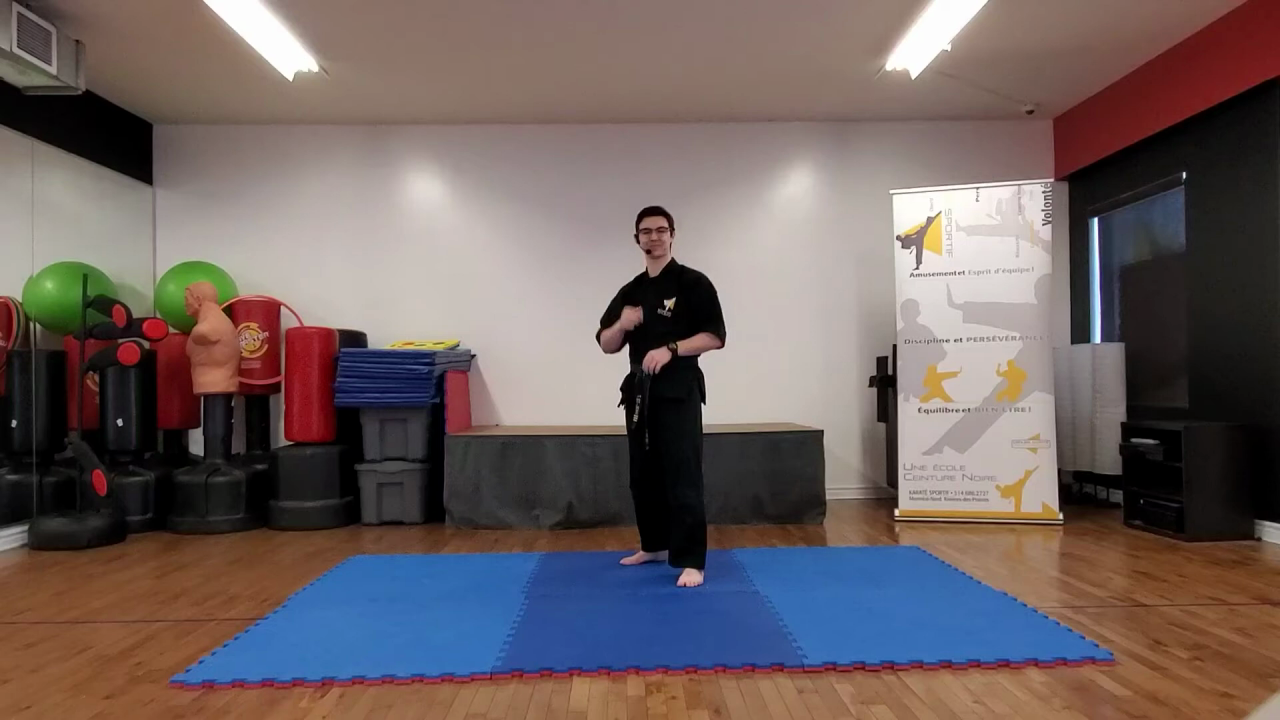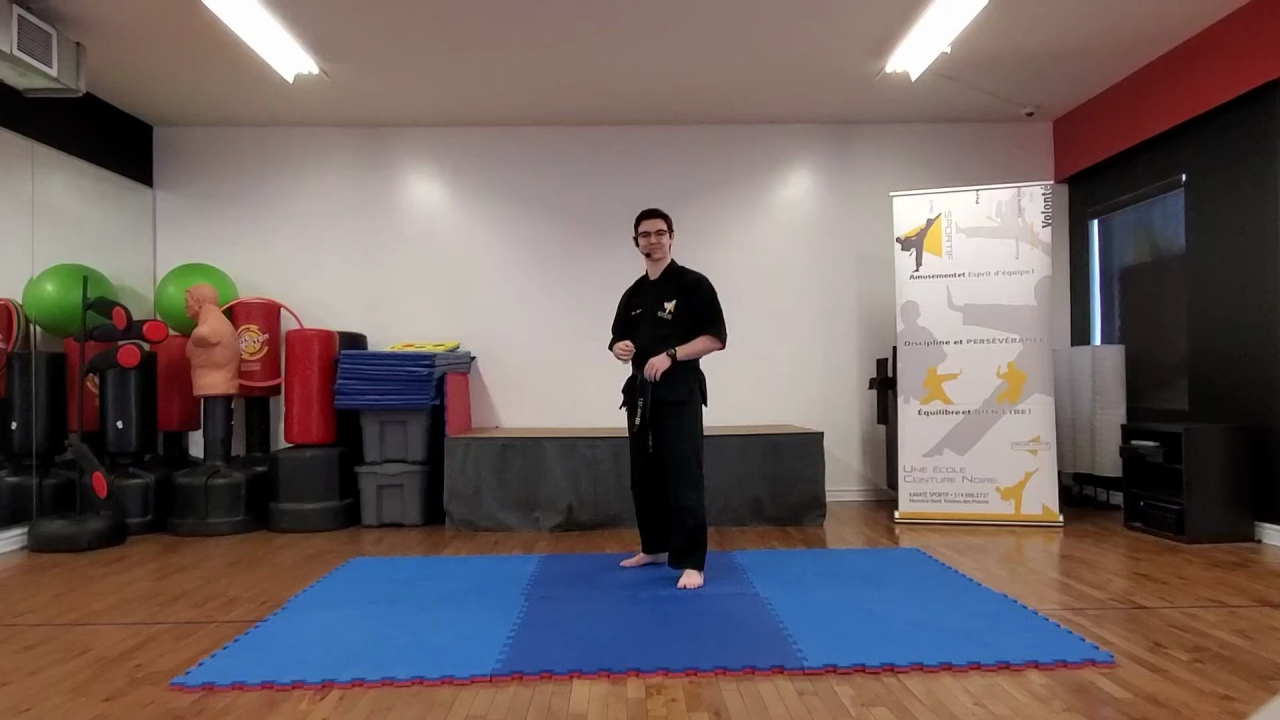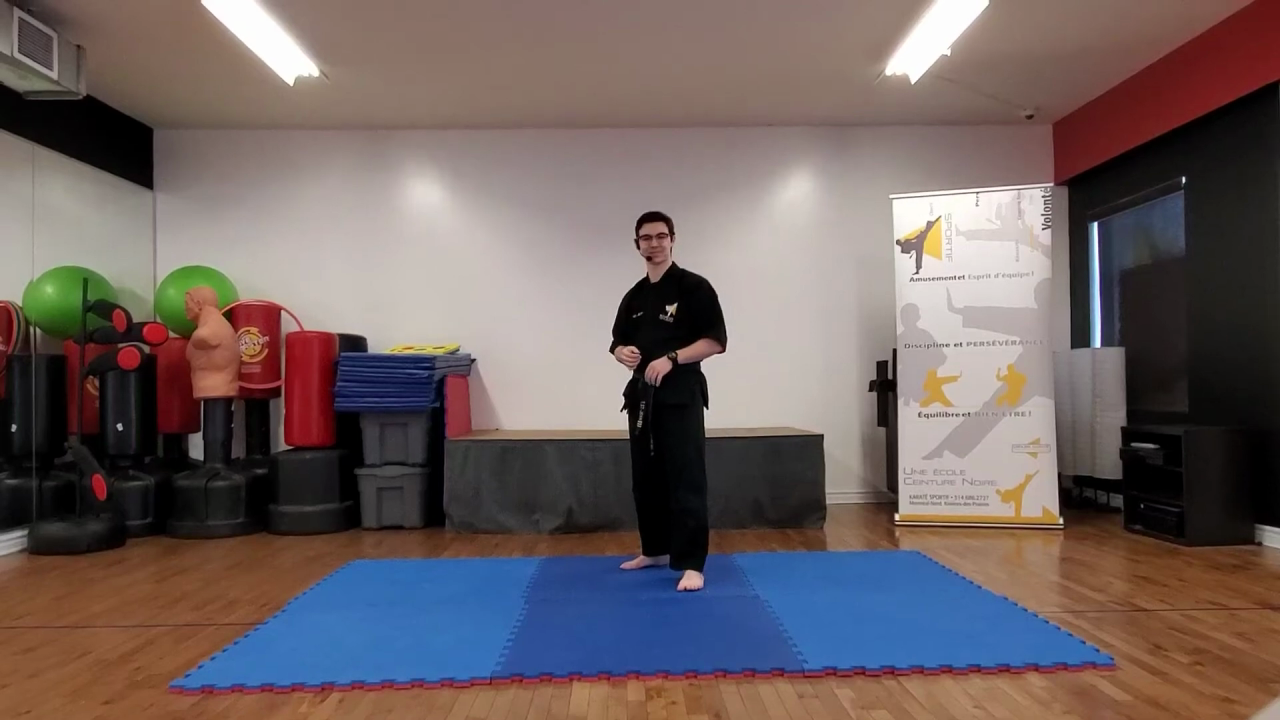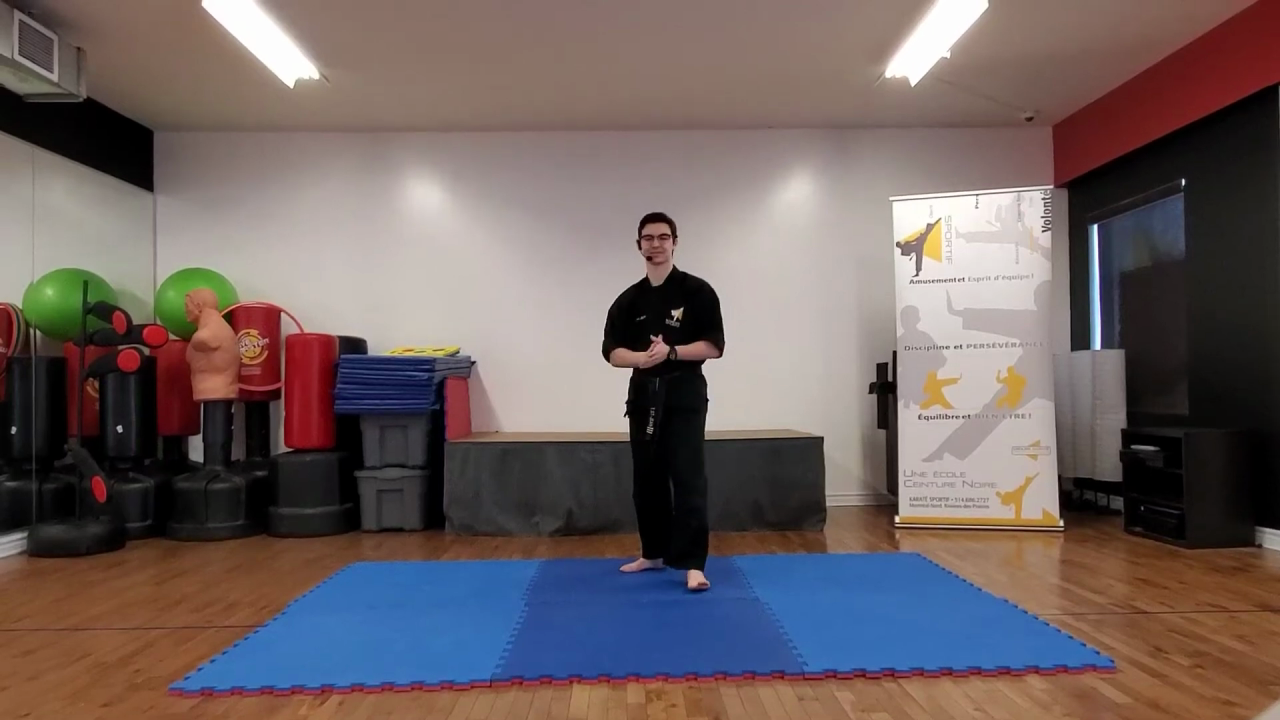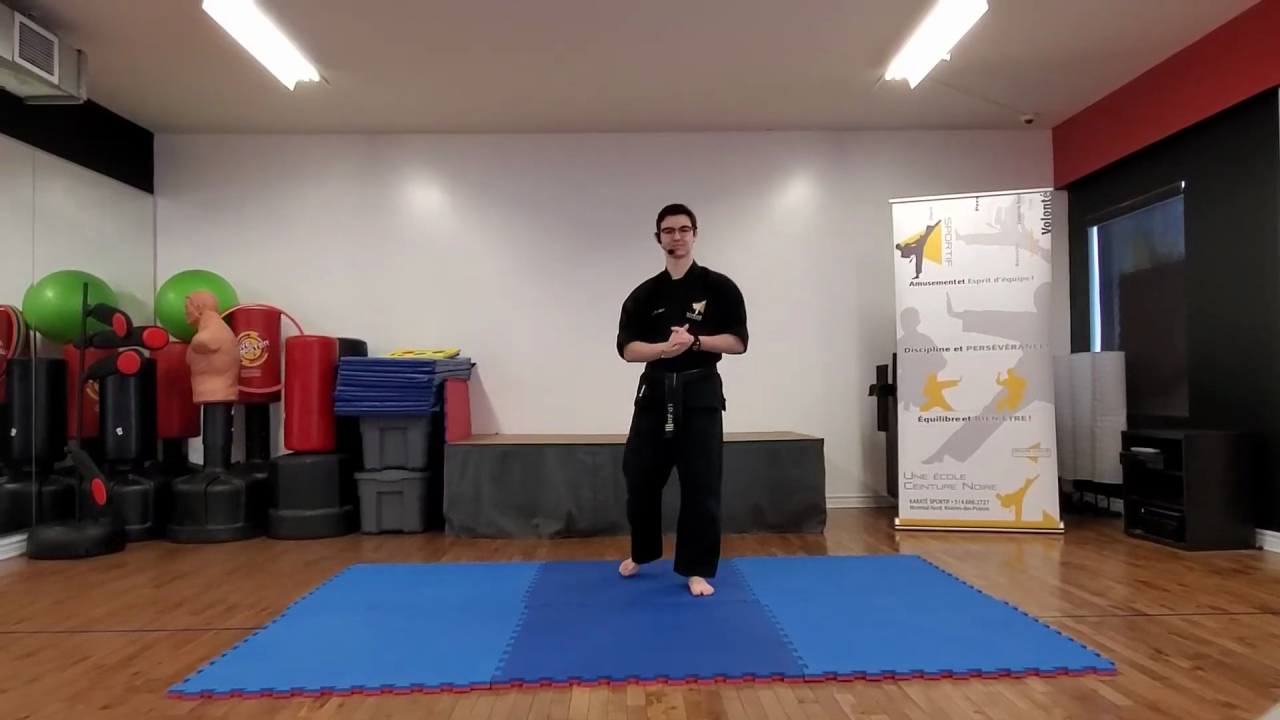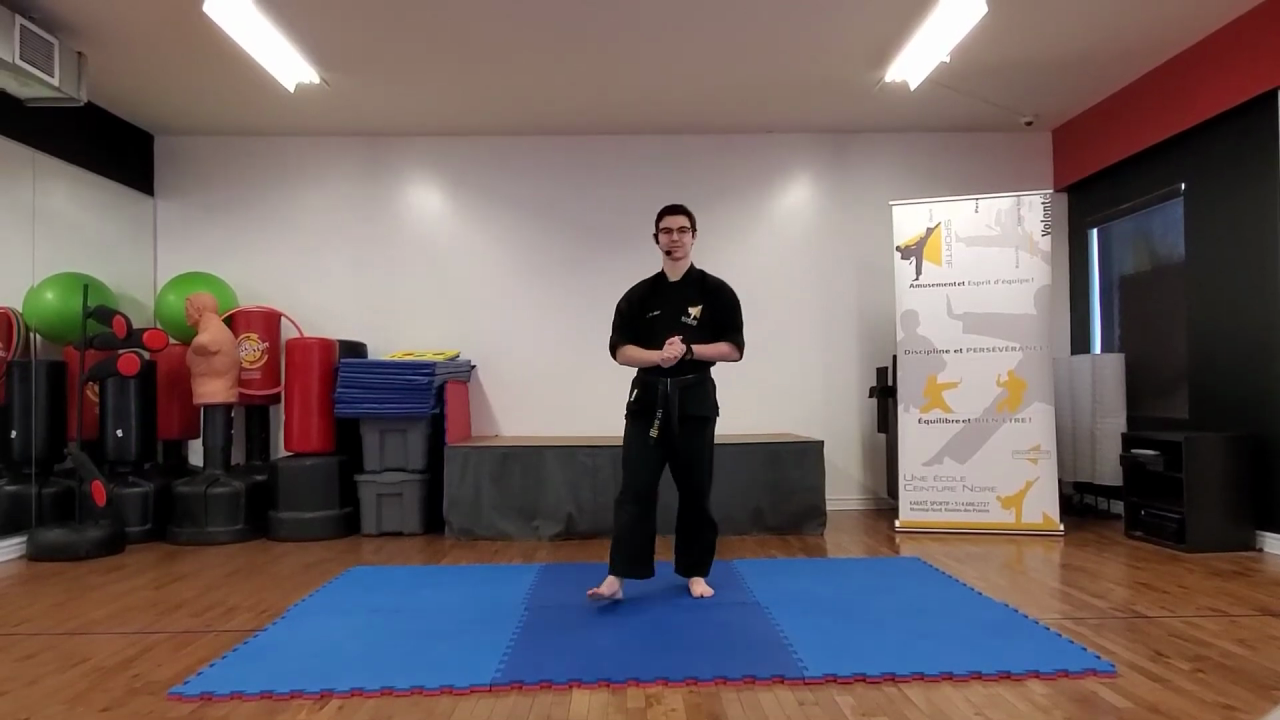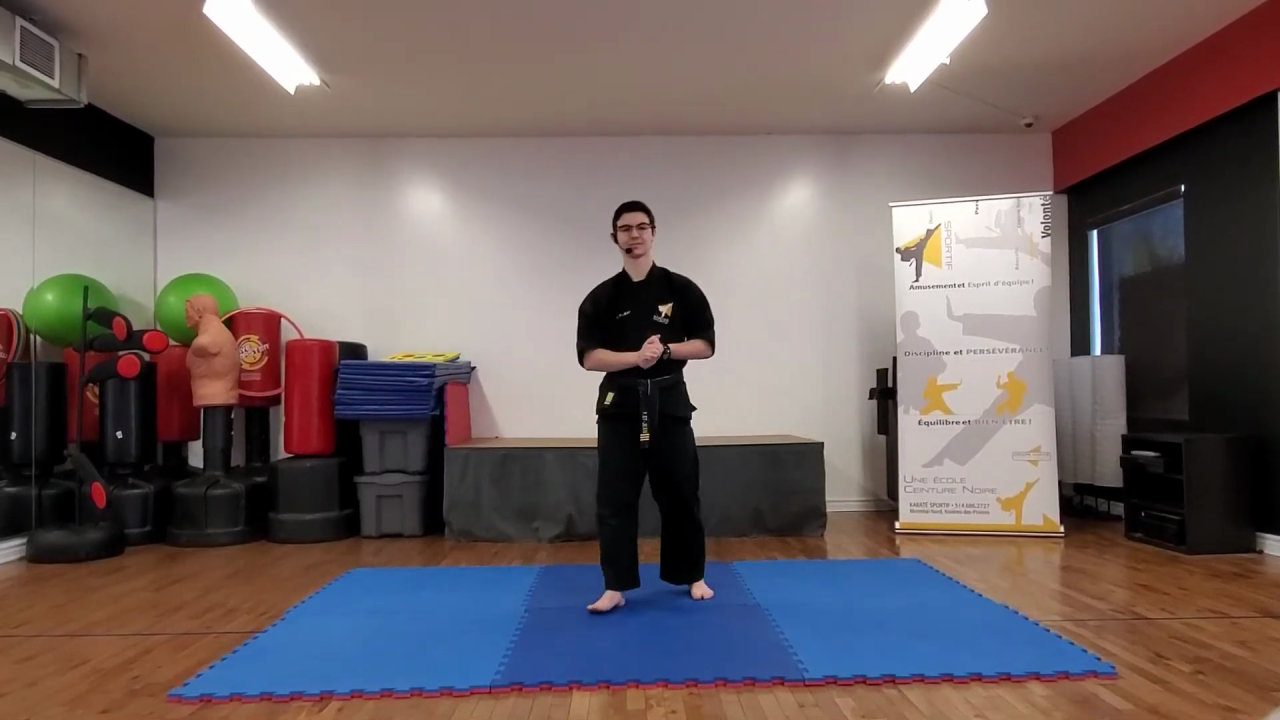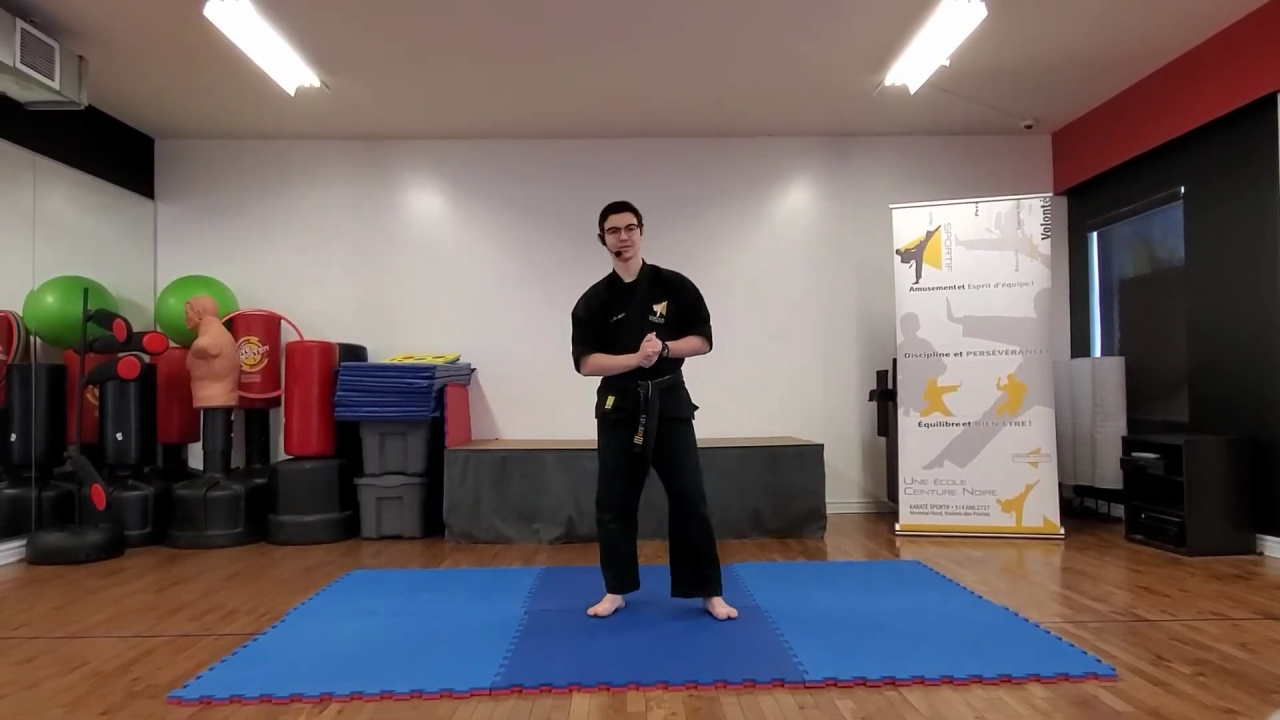
dt=0.4s
person 1, frame 1
left shoulder: (693, 283)
right shoulder: (631, 291)
left elbow: (715, 336)
right elbow: (606, 343)
left wrist: (670, 349)
right wrist: (621, 325)
left hip: (679, 388)
right hip: (640, 389)
left knee: (683, 475)
right knee: (644, 474)
left ankle: (691, 561)
right ankle: (654, 545)
person 1, frame 2
left shoulder: (692, 284)
right shoulder: (633, 294)
left elbow: (715, 338)
right elbow: (622, 338)
left wrist: (670, 355)
right wrist: (620, 348)
left hip: (680, 390)
right hip: (641, 391)
left knee: (683, 477)
right knee: (644, 476)
left ankle: (691, 563)
right ankle: (655, 547)
person 1, frame 3
left shoulder: (693, 287)
right shoulder: (634, 297)
left elbow: (716, 341)
right elbow: (620, 342)
left wrist: (670, 359)
right wrist: (624, 353)
left hip: (681, 393)
right hip: (642, 393)
left knee: (686, 478)
right knee: (646, 478)
left ankle: (691, 564)
right ankle: (656, 549)
person 1, frame 4
left shoulder: (697, 291)
right shoulder: (628, 300)
left elbow: (713, 346)
right elbow: (613, 352)
left wrist: (672, 352)
right wrist: (645, 357)
left hip: (685, 394)
right hip: (645, 396)
left knee: (688, 479)
right knee: (647, 481)
left ankle: (692, 564)
right ankle: (655, 552)
person 1, frame 5
left shoulder: (718, 287)
right shoulder: (644, 294)
left elbow: (738, 341)
right elbow: (628, 348)
left wrist: (694, 341)
right wrist: (665, 346)
left hip: (700, 392)
right hip: (654, 392)
left knee: (701, 486)
right knee: (640, 477)
left ankle: (697, 570)
right ankle: (642, 552)
person 1, frame 6
left shoulder: (716, 292)
right shoulder: (639, 295)
left elbow: (733, 349)
right elbow: (621, 351)
left wrist: (687, 350)
right wrist: (658, 356)
left hip: (694, 399)
right hip: (647, 398)
left knee: (695, 490)
right knee: (635, 489)
left ankle: (696, 572)
right ankle: (618, 577)
person 1, frame 7
left shoulder: (681, 289)
right shoulder: (601, 298)
left elbow: (705, 345)
right elbow: (589, 357)
left wrist: (665, 350)
right wrist: (637, 356)
left hip: (669, 400)
right hip: (620, 404)
left knee: (680, 494)
right knee: (616, 498)
left ankle: (690, 575)
right ankle: (616, 586)
person 1, frame 8
left shoulder: (674, 285)
right shoulder: (594, 301)
left elbow: (703, 341)
right elbow: (586, 363)
left wrist: (663, 350)
right wrist: (636, 358)
left hip: (669, 402)
right hip: (619, 406)
left knee: (689, 499)
right knee: (615, 503)
left ankle: (710, 591)
right ankle: (616, 590)
